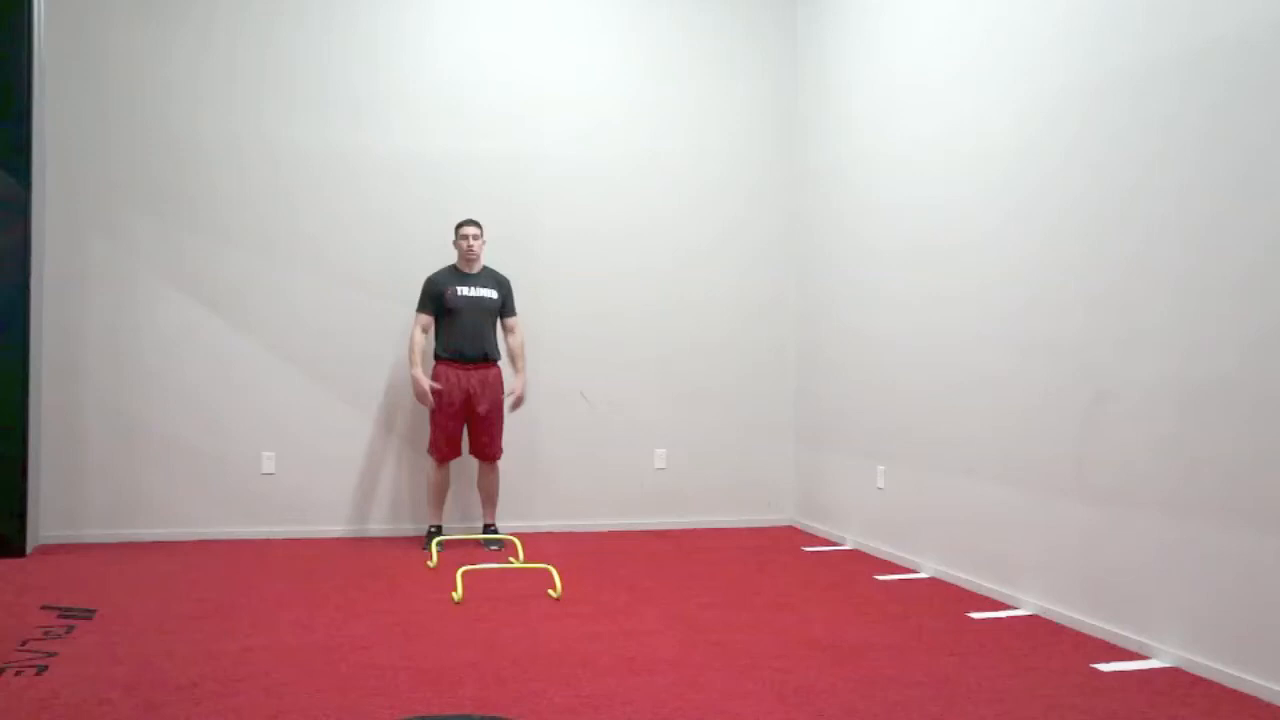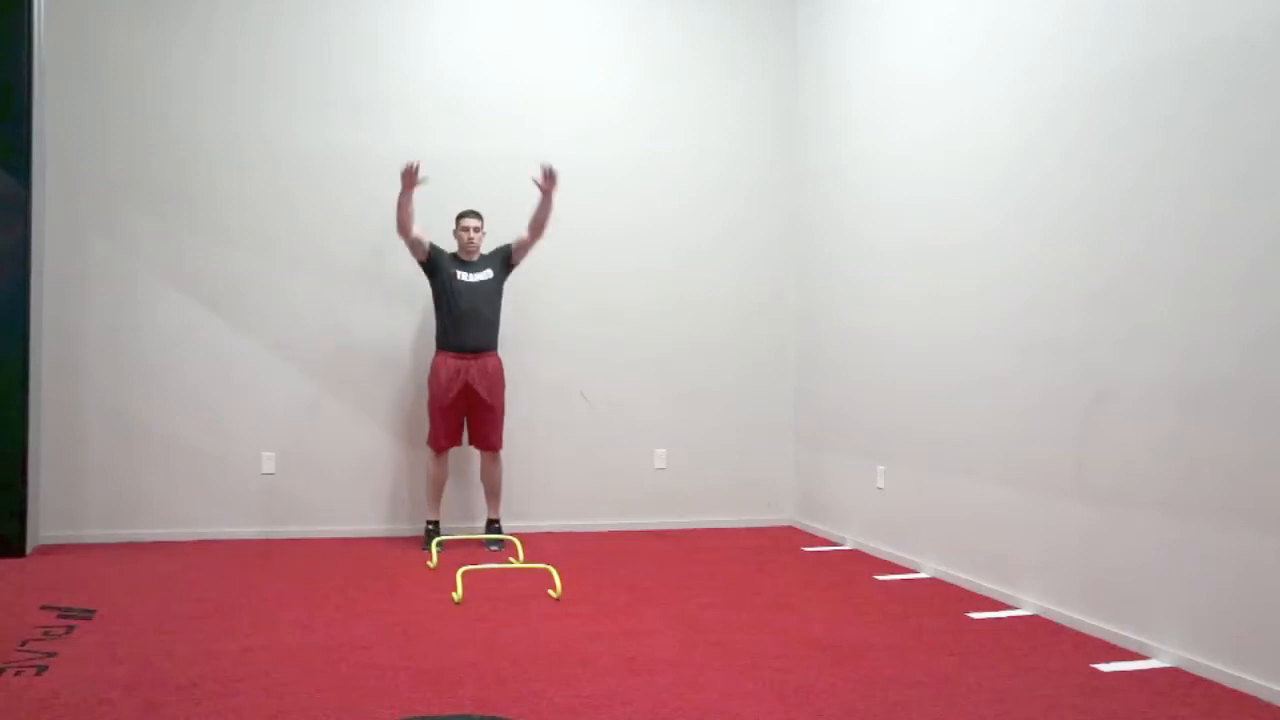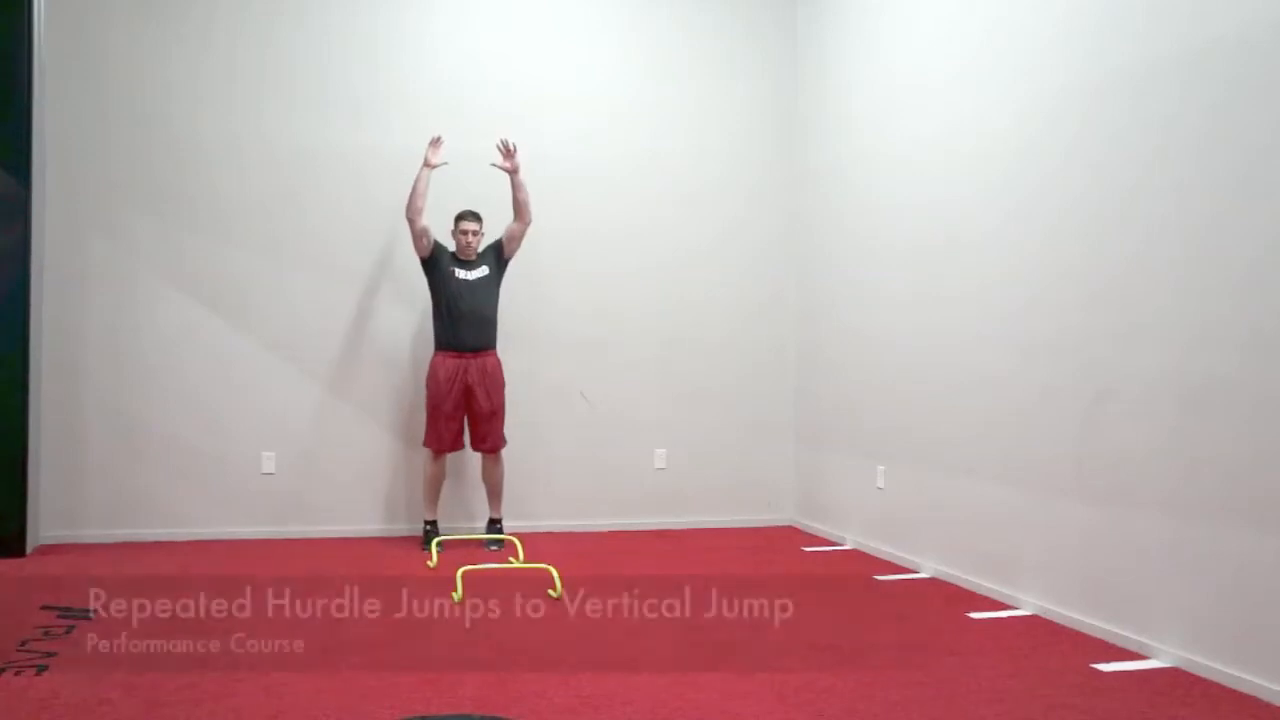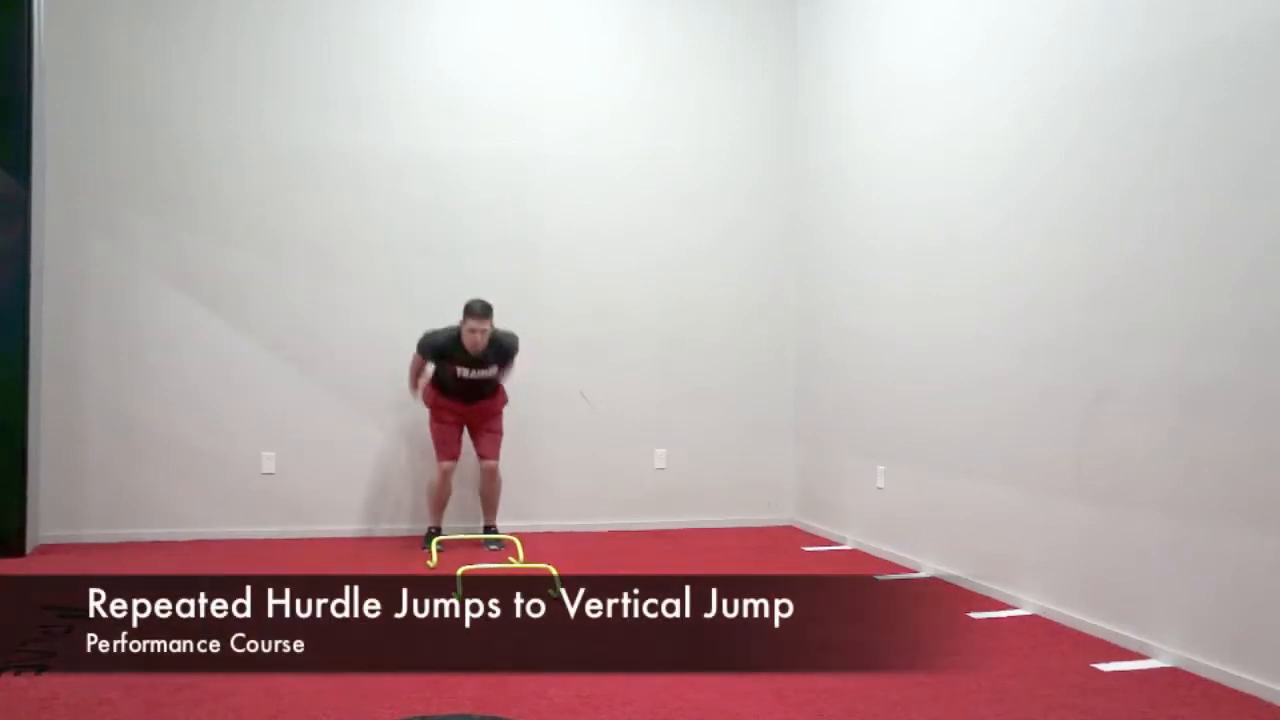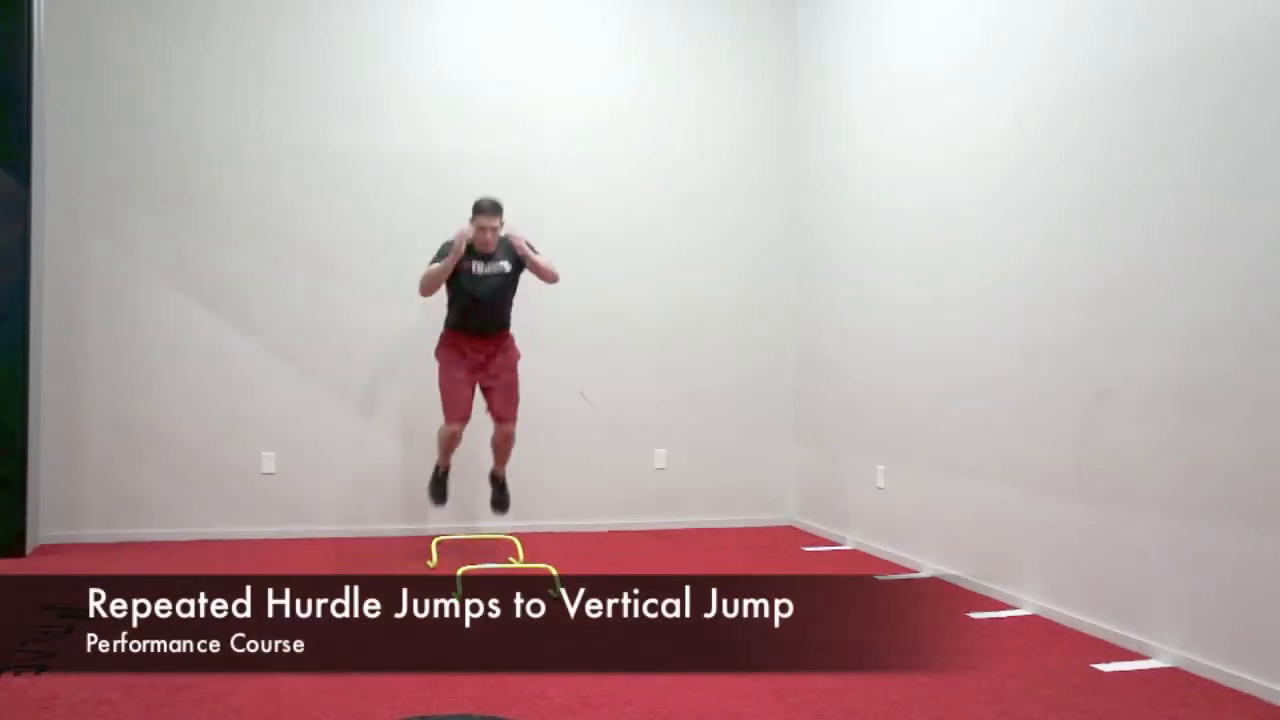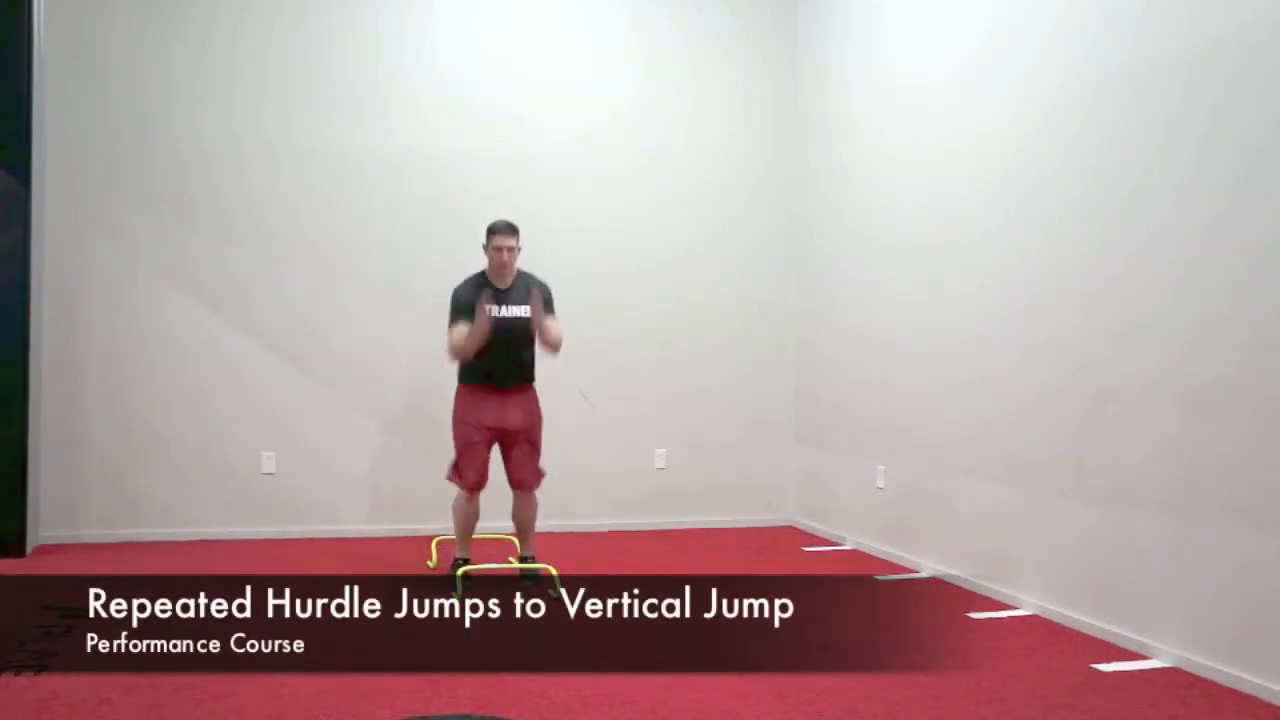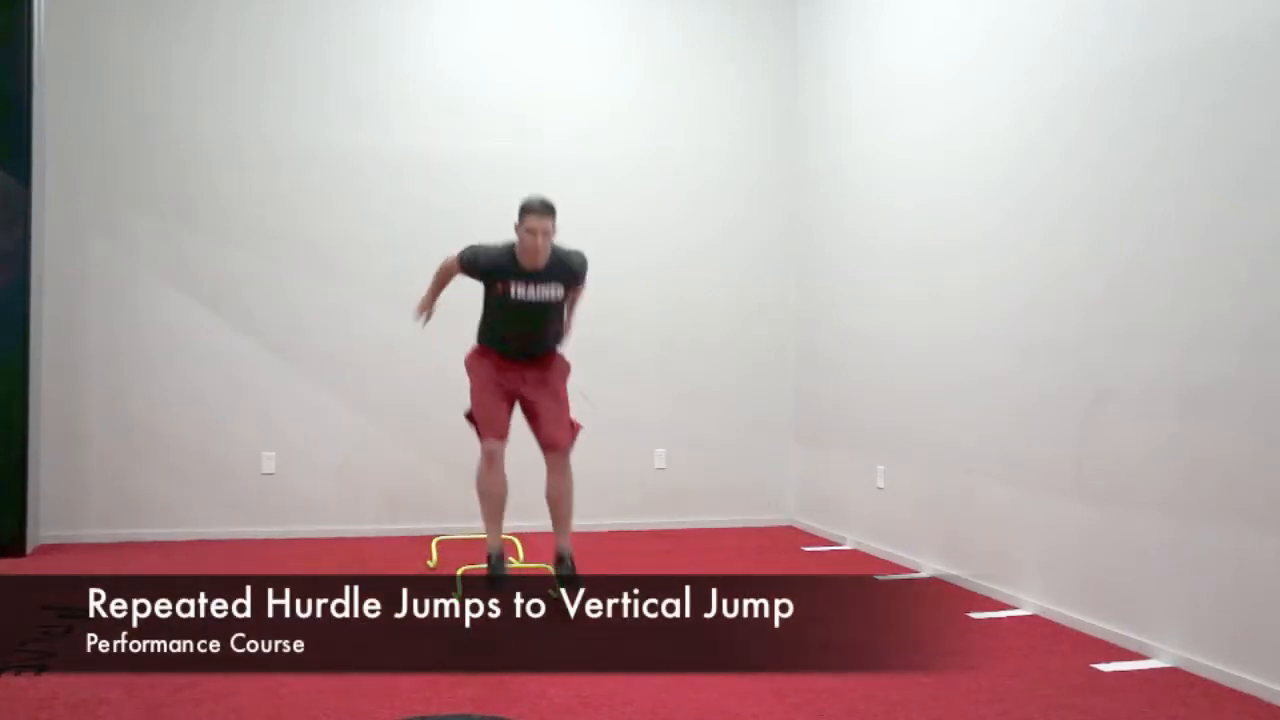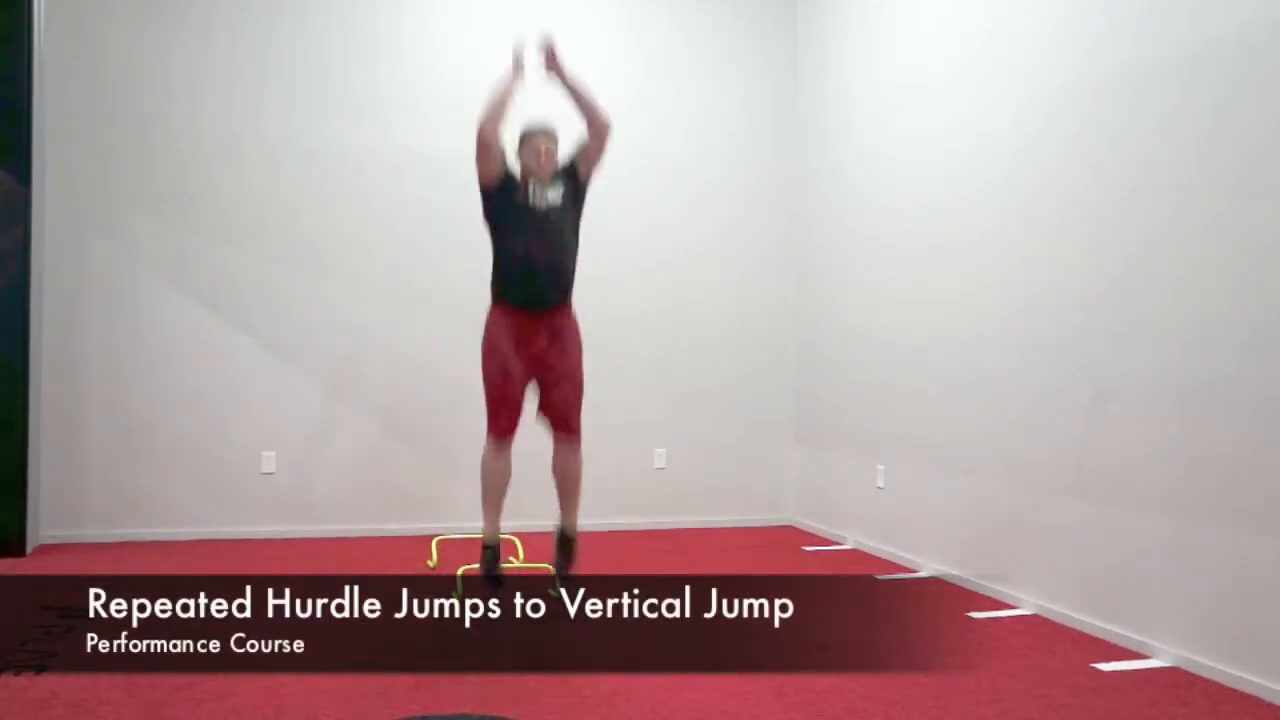
dt=0.4s
person 1, frame 1
left shoulder: (499, 282)
right shoulder: (437, 281)
left elbow: (513, 332)
right elbow: (420, 330)
left wrist: (520, 377)
right wrist: (417, 373)
left hip: (488, 376)
right hip: (447, 376)
left knee: (489, 456)
right knee: (441, 456)
left ankle: (490, 527)
right ankle: (434, 528)
person 1, frame 2
left shoulder: (498, 263)
right shoulder: (439, 264)
left elbow: (534, 233)
right elbow: (407, 232)
left wrist: (546, 194)
right wrist: (407, 189)
left hip: (487, 366)
right hip: (447, 366)
left knee: (491, 450)
right knee: (440, 450)
left ankle: (494, 522)
right ankle: (432, 524)
person 1, frame 3
left shoulder: (495, 259)
right shoulder: (438, 260)
left elbow: (523, 221)
right elbow: (413, 219)
left wrist: (513, 172)
right wrist: (427, 168)
left hip: (486, 366)
right hip: (446, 366)
left knee: (491, 449)
right knee: (438, 450)
left ankle: (495, 523)
right ankle: (430, 524)
person 1, frame 4
left shoulder: (505, 342)
right shoulder: (438, 340)
right elbow: (418, 360)
left wrist: (498, 378)
right wrist: (417, 386)
left hip: (486, 404)
right hip: (445, 403)
left knee: (490, 466)
right knee: (445, 466)
left ankle: (490, 528)
right ankle: (434, 528)
person 1, frame 5
left shoulder: (516, 250)
right shoulder: (453, 249)
left elbow: (551, 276)
right elbow: (426, 288)
left wrist: (526, 252)
right wrist: (455, 254)
left hip: (500, 347)
right hip: (458, 348)
left knee: (506, 426)
right knee: (454, 426)
left ankle: (498, 475)
right ankle: (441, 468)
person 1, frame 6
left shoulder: (538, 293)
right shoulder: (467, 291)
left elbow: (555, 344)
right elbow: (456, 352)
left wrist: (541, 327)
right wrist: (479, 328)
left hip: (521, 400)
right hip: (474, 400)
left knee: (524, 488)
right knee: (470, 488)
left ankle: (528, 561)
right ankle: (461, 562)
person 1, frame 7
left shoulder: (572, 263)
right shoulder: (489, 258)
right elbow: (452, 265)
right wrist: (430, 297)
left hip: (543, 367)
right hip: (492, 365)
left knee: (558, 452)
right knee: (492, 448)
left ankle: (564, 556)
right ankle: (495, 553)
person 1, frame 8
left shoulder: (570, 183)
right shoulder: (502, 188)
left elbow: (601, 128)
right elbow: (485, 135)
left wrist: (561, 73)
right wrist: (515, 74)
left hip: (559, 328)
right hip: (508, 328)
left knee: (567, 437)
right knee: (500, 439)
left ankle: (567, 533)
right ankle: (490, 543)
